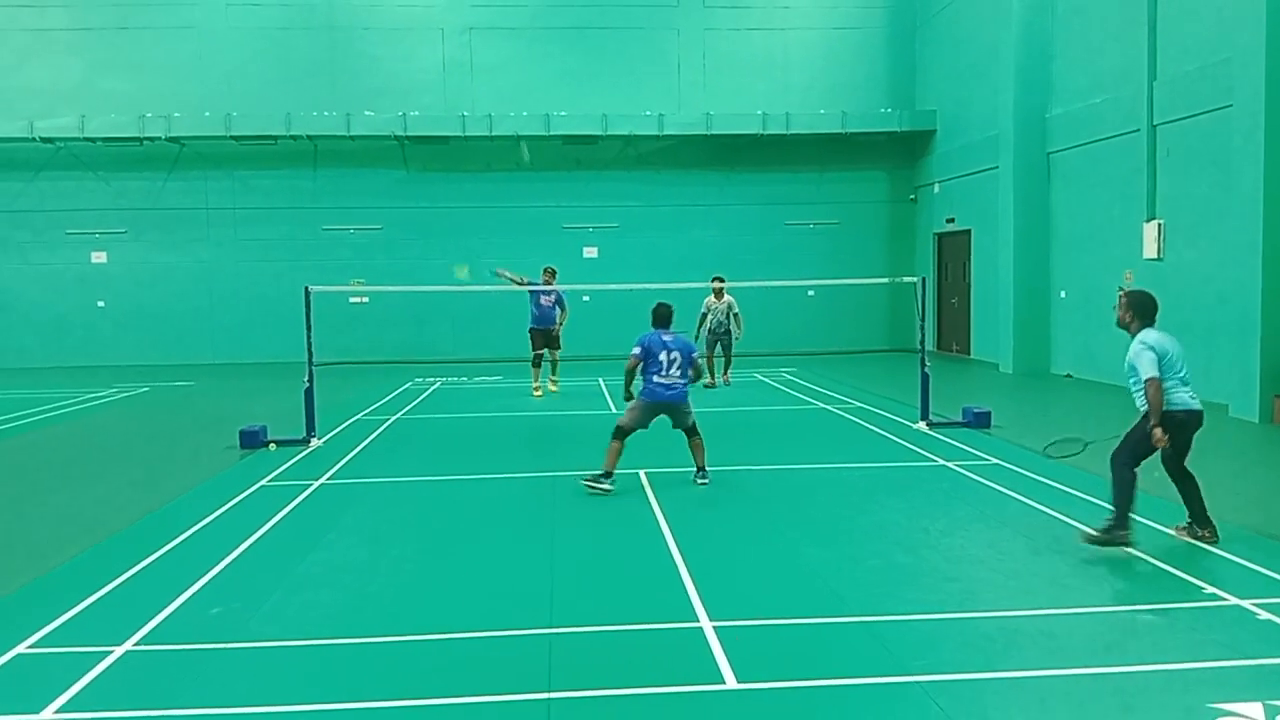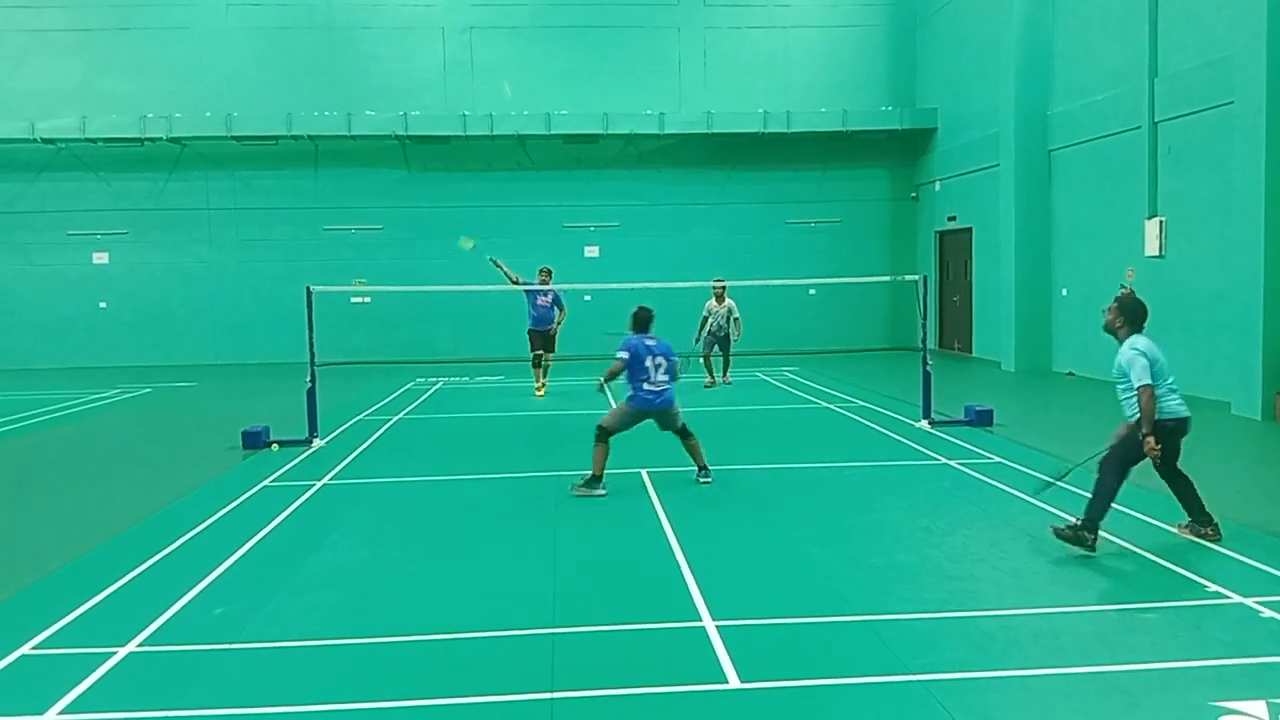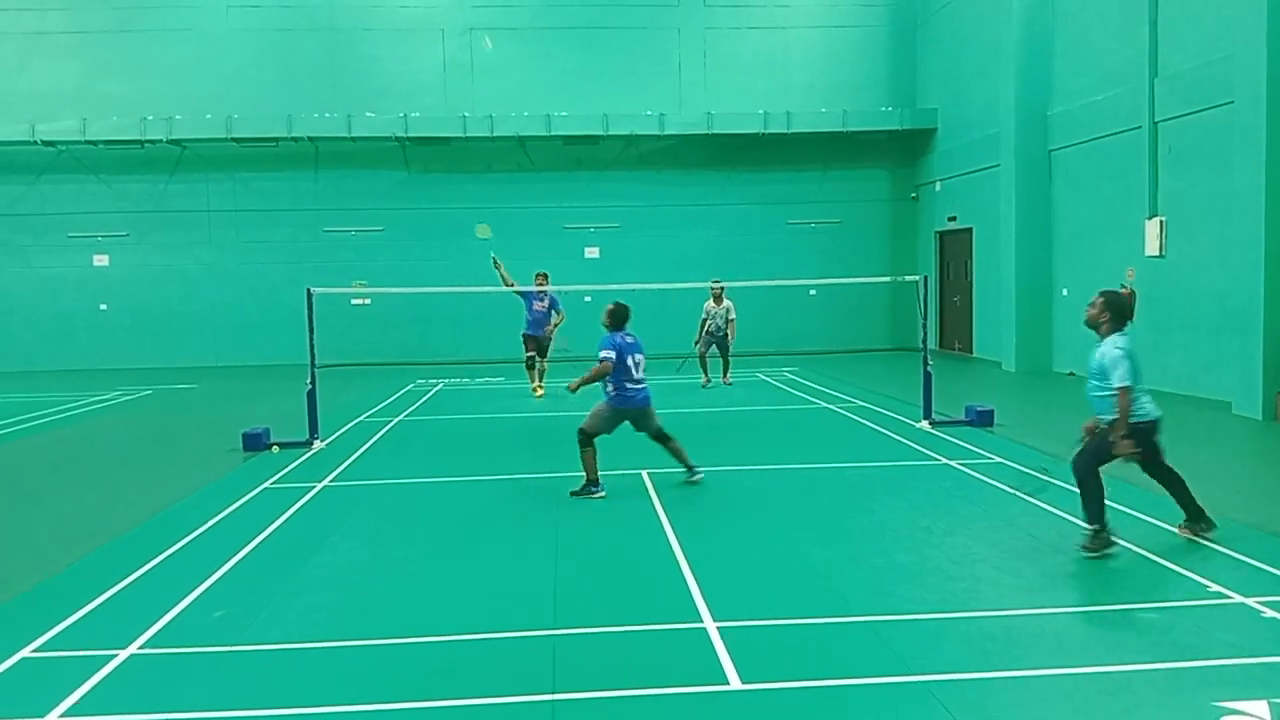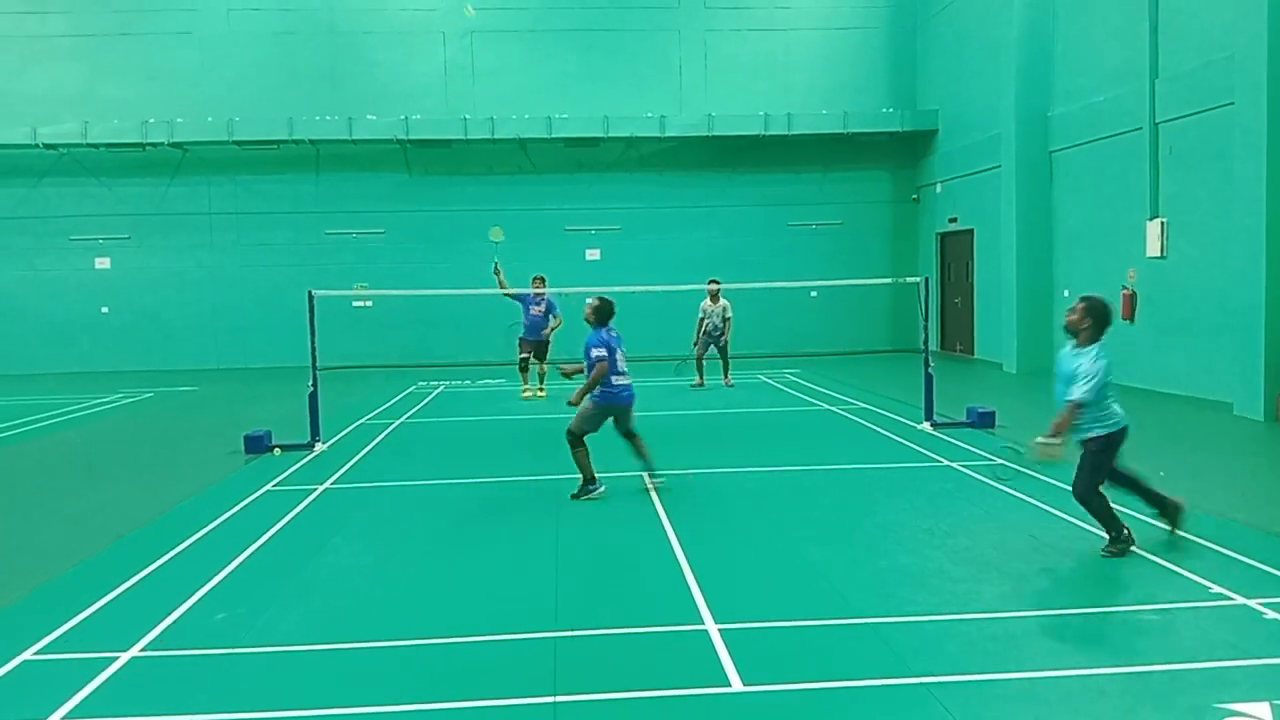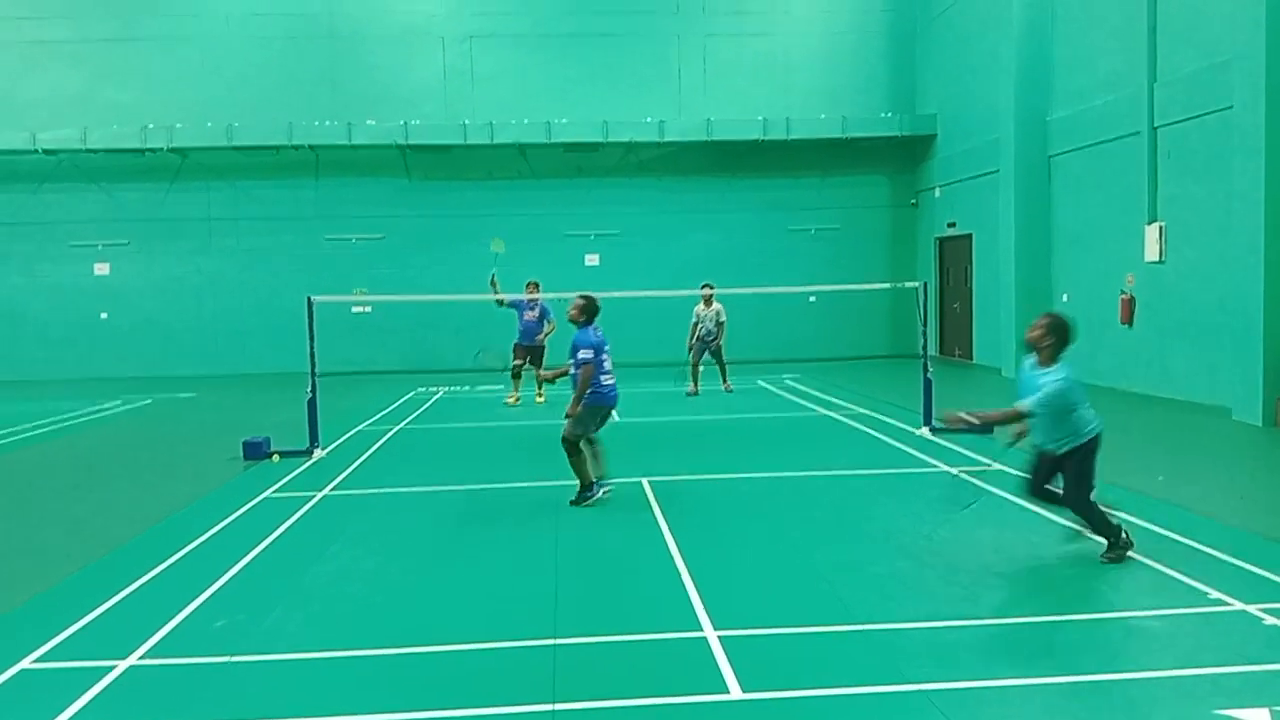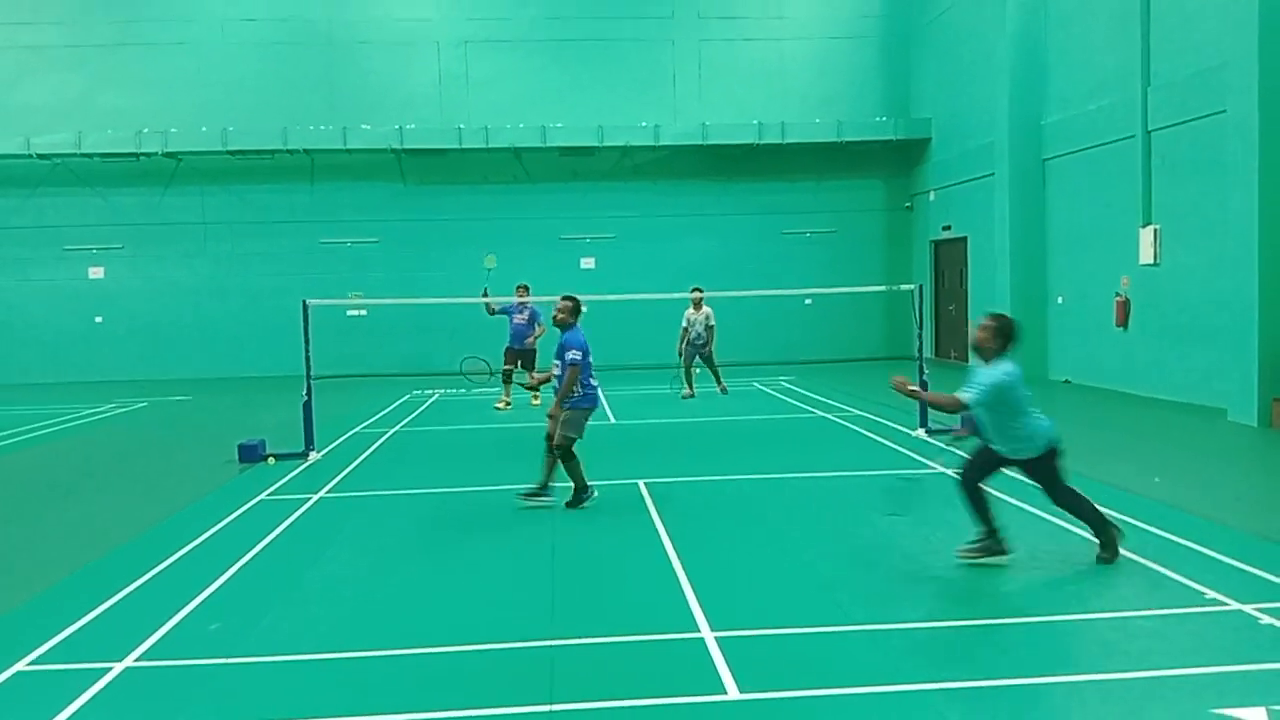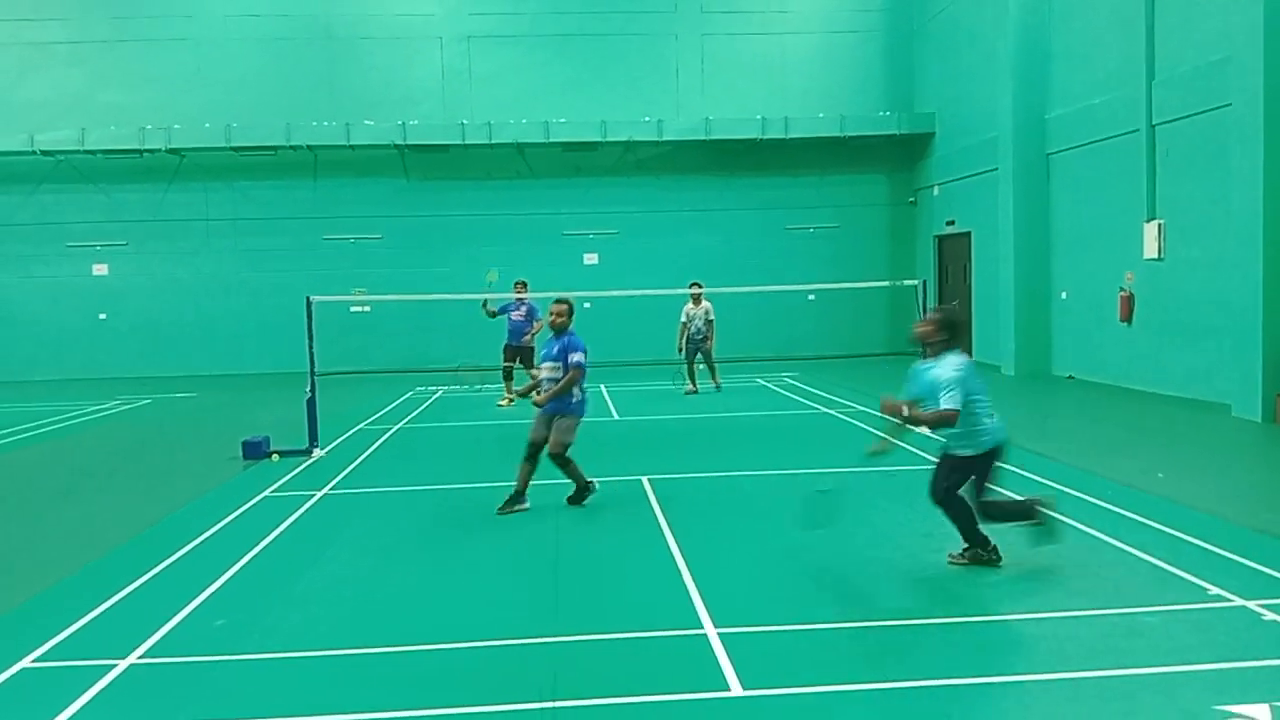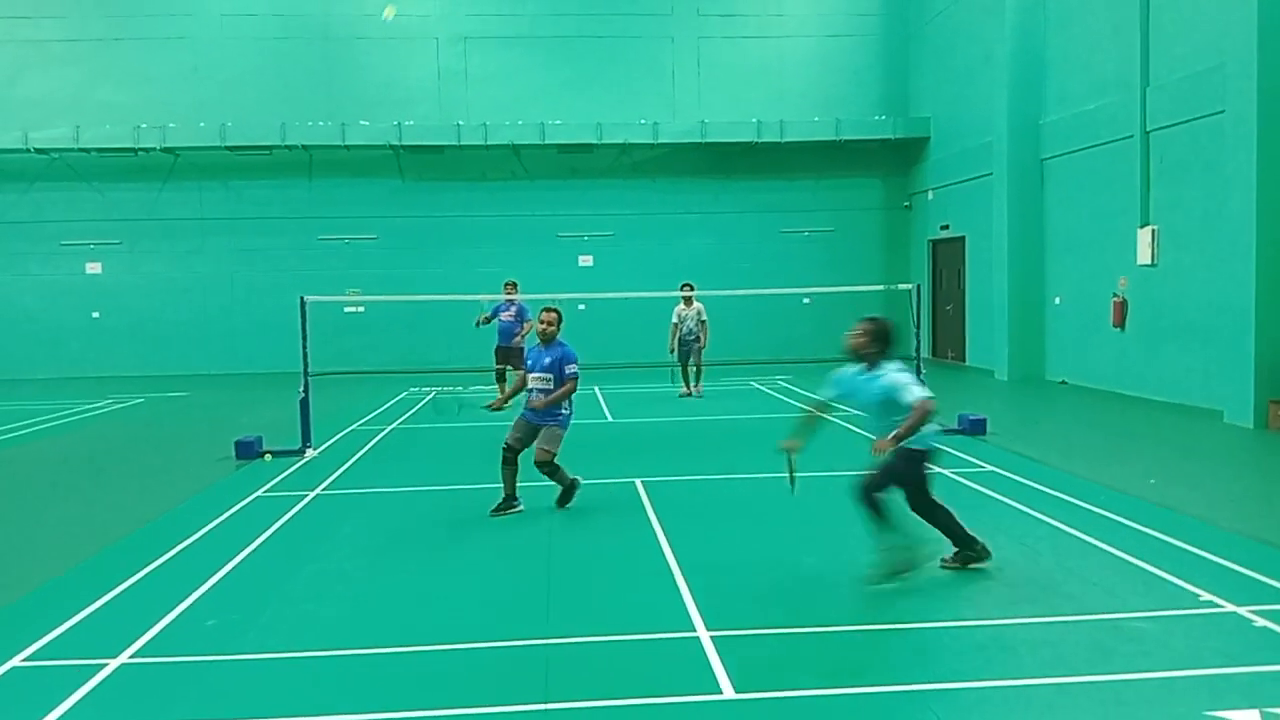
dt=0.1s
person 1, frame 1
left shoulder: (1141, 345)
right shoulder: (1163, 339)
left elbow: (1154, 386)
left wrist: (1155, 425)
right wrist: (1155, 422)
left hip: (1172, 414)
right hip: (1190, 412)
left knee: (1122, 459)
right knee: (1175, 466)
left ankle: (1119, 526)
right ankle: (1203, 527)
person 1, frame 2
left shoulder: (1132, 351)
right shoulder: (1144, 345)
left elbow: (1146, 393)
left wrist: (1147, 434)
right wrist: (1129, 427)
left hip: (1162, 421)
right hip: (1176, 418)
left knee: (1111, 466)
right knee: (1169, 469)
left ankle: (1087, 530)
right ankle: (1204, 524)
person 1, frame 3
left shoulder: (1114, 350)
right shoulder: (1108, 345)
left elbow: (1124, 393)
left wrist: (1121, 436)
right wrist: (1097, 420)
left hip: (1134, 424)
right hip: (1144, 420)
left knee: (1083, 465)
right knee: (1157, 468)
left ankle: (1100, 532)
right ankle: (1198, 519)
person 1, frame 4
left shoulder: (1093, 362)
right shoulder: (1071, 349)
left elbow: (1074, 407)
left wrist: (1052, 436)
right wrist: (1060, 426)
left hip: (1104, 431)
right hip: (1093, 429)
left knee: (1084, 488)
right knee: (1109, 473)
left ankle: (1120, 536)
right ankle: (1167, 507)
person 1, frame 5
left shoulder: (1057, 382)
right shoulder: (1031, 363)
left elbow: (1017, 413)
left wrist: (970, 420)
right wrist: (1027, 426)
left hip: (1080, 441)
right hip: (1051, 441)
left knee: (1075, 500)
right knee: (1035, 487)
left ankle: (1117, 538)
right ankle: (1093, 517)
person 1, frame 6
left shoulder: (997, 376)
right shoulder: (983, 368)
left elbow: (955, 405)
left wrist: (913, 392)
left hip: (1032, 445)
right hip: (1000, 443)
left knee: (1059, 494)
right knee: (968, 479)
left ankle: (1106, 534)
right ankle: (992, 540)
person 1, frame 7
left shoulder: (950, 371)
right shoulder: (922, 367)
left elbow: (948, 417)
right elbow: (912, 402)
left wrist: (904, 413)
left hip: (980, 442)
right hip: (959, 442)
left knee: (965, 499)
right knee: (941, 493)
left ankle: (1032, 510)
right ankle: (981, 547)
person 1, frame 8
left shoulder: (894, 377)
right shoulder: (846, 375)
left elbow: (926, 408)
right elbow: (820, 407)
left wrist: (894, 438)
right wrist: (797, 436)
left hip: (912, 445)
right hip: (896, 446)
left knee: (867, 489)
right knee: (920, 504)
left ankle: (900, 547)
right ankle: (971, 549)
person 2, frame 1
left shoulder: (646, 339)
right shoulder: (684, 342)
left elbow: (632, 365)
right elbow: (698, 371)
left wrist: (627, 389)
right wrist: (688, 381)
left hip: (652, 396)
right hip: (678, 397)
left knee: (619, 433)
right knee: (691, 431)
left ankle: (606, 476)
right ankle: (701, 472)
person 2, frame 2
left shoulder: (630, 343)
right shoulder: (665, 345)
left elbow: (617, 368)
right elbow: (672, 373)
left wrist: (604, 380)
left hip: (638, 402)
right hip: (665, 401)
left knee: (602, 432)
right knee: (684, 432)
left ankle: (595, 481)
right ankle: (703, 470)
person 2, frame 3
left shoulder: (608, 341)
right shoulder: (633, 340)
left elbow: (604, 368)
left wrist: (579, 382)
right wrist: (603, 377)
left hip: (619, 401)
right hip: (642, 400)
left knee: (585, 434)
right knee: (659, 435)
left ankle: (593, 484)
right ankle: (691, 469)
person 2, frame 4
left shoulder: (596, 338)
right shoulder: (613, 333)
left elbow: (601, 370)
left wrist: (580, 394)
right wrist: (577, 369)
left hip: (605, 397)
right hip: (626, 395)
left knee: (573, 435)
right knee: (628, 433)
left ankle: (591, 483)
right ankle: (650, 470)
person 2, frame 5
left shoulder: (583, 337)
right shoulder: (594, 333)
left elbow: (587, 372)
left wrist: (574, 403)
right wrist: (554, 373)
left hip: (594, 398)
right hip: (606, 395)
left knee: (569, 440)
right knee: (588, 437)
left ankle: (588, 489)
right ankle: (599, 481)
person 2, frame 6
left shoulder: (571, 339)
right shoulder: (571, 335)
left elbow: (573, 373)
left wrist: (557, 404)
right wrist: (540, 379)
left hip: (579, 400)
right hip: (576, 399)
left knee: (561, 447)
right knee: (551, 441)
left ankle: (583, 491)
right ankle: (543, 488)
person 2, frame 7
left shoulder: (573, 342)
right shoulder: (549, 343)
left elbow: (575, 375)
left wrist: (547, 395)
right wrist: (526, 389)
left hip: (569, 407)
right hip: (549, 407)
left knee: (556, 453)
right knee: (533, 446)
left ankle: (585, 486)
right ankle: (519, 496)
person 2, frame 8
left shoulder: (565, 353)
right shoulder: (532, 351)
left elbow: (572, 386)
right elbow: (523, 380)
left wrist: (544, 402)
right wrist: (503, 399)
left hip: (555, 417)
right hip: (530, 416)
left knee: (542, 461)
right knee: (509, 450)
left ankle: (570, 484)
right ankle: (510, 500)
